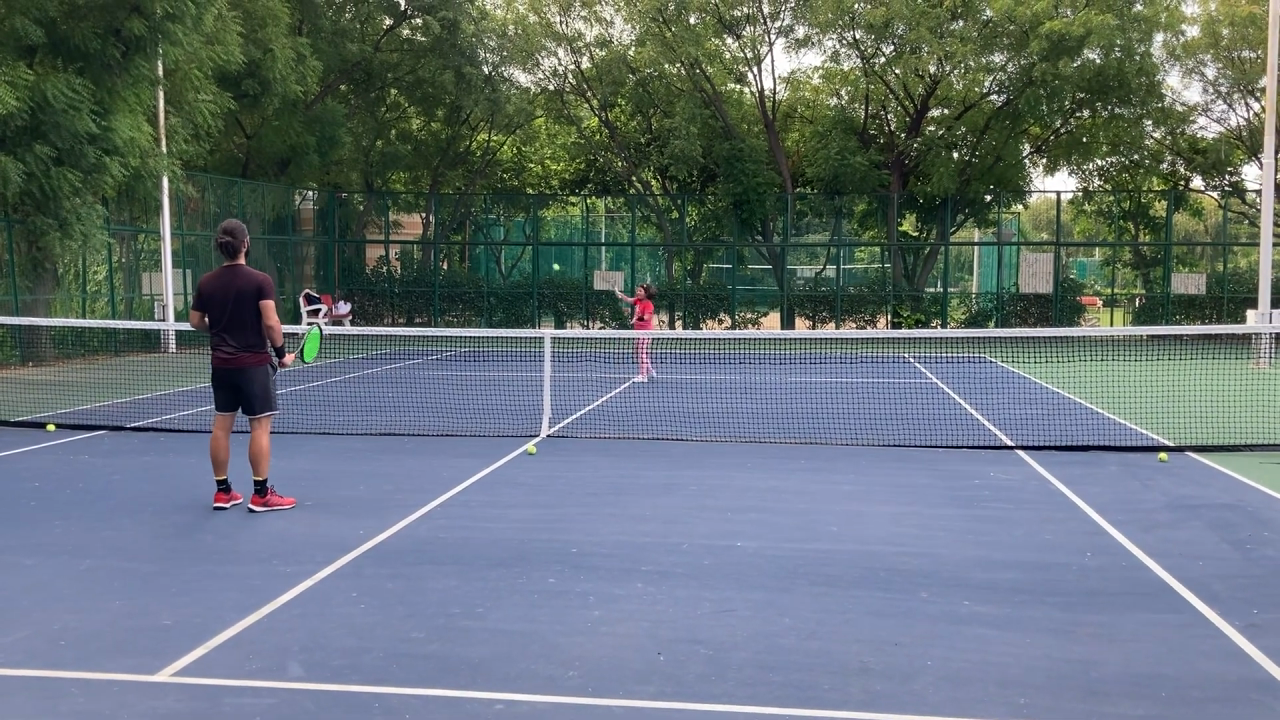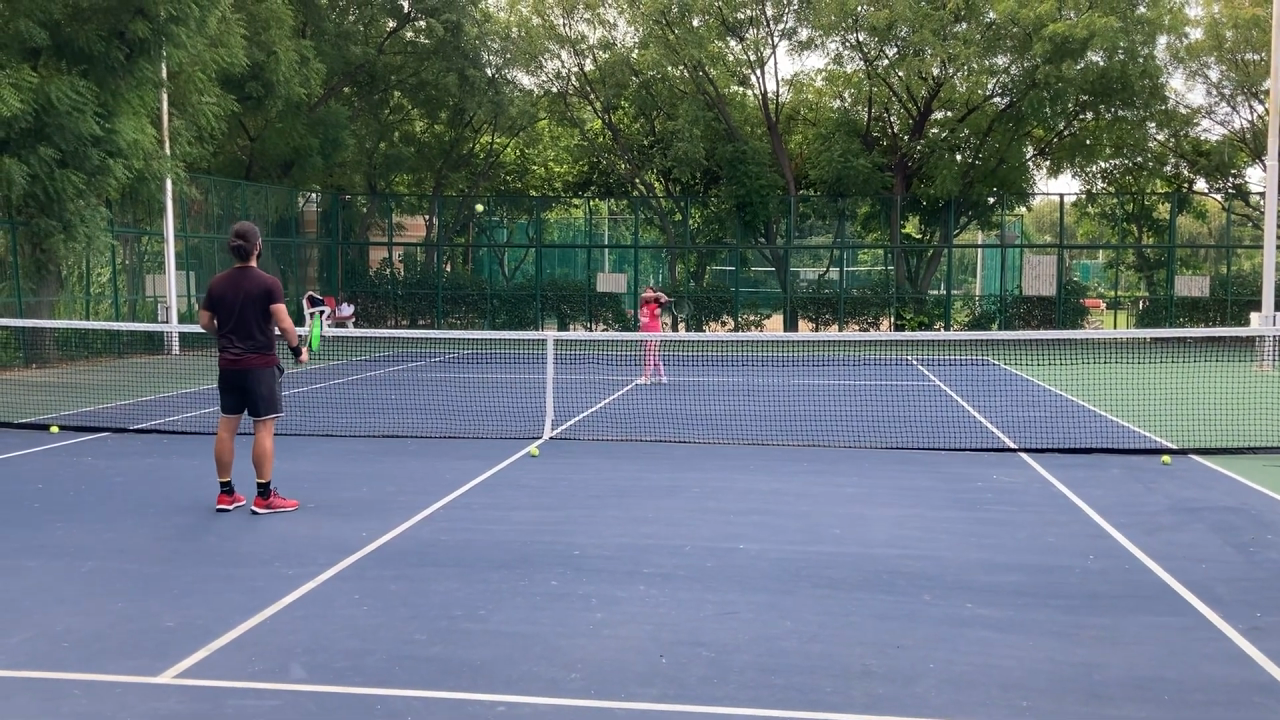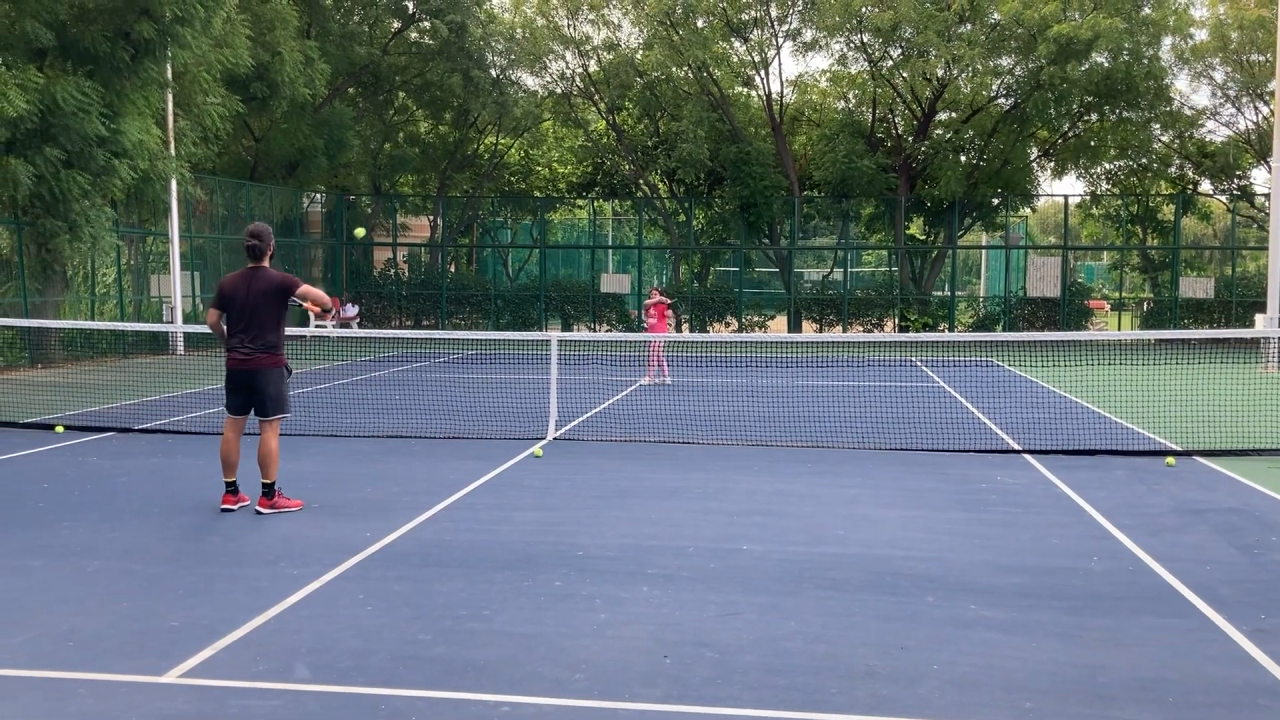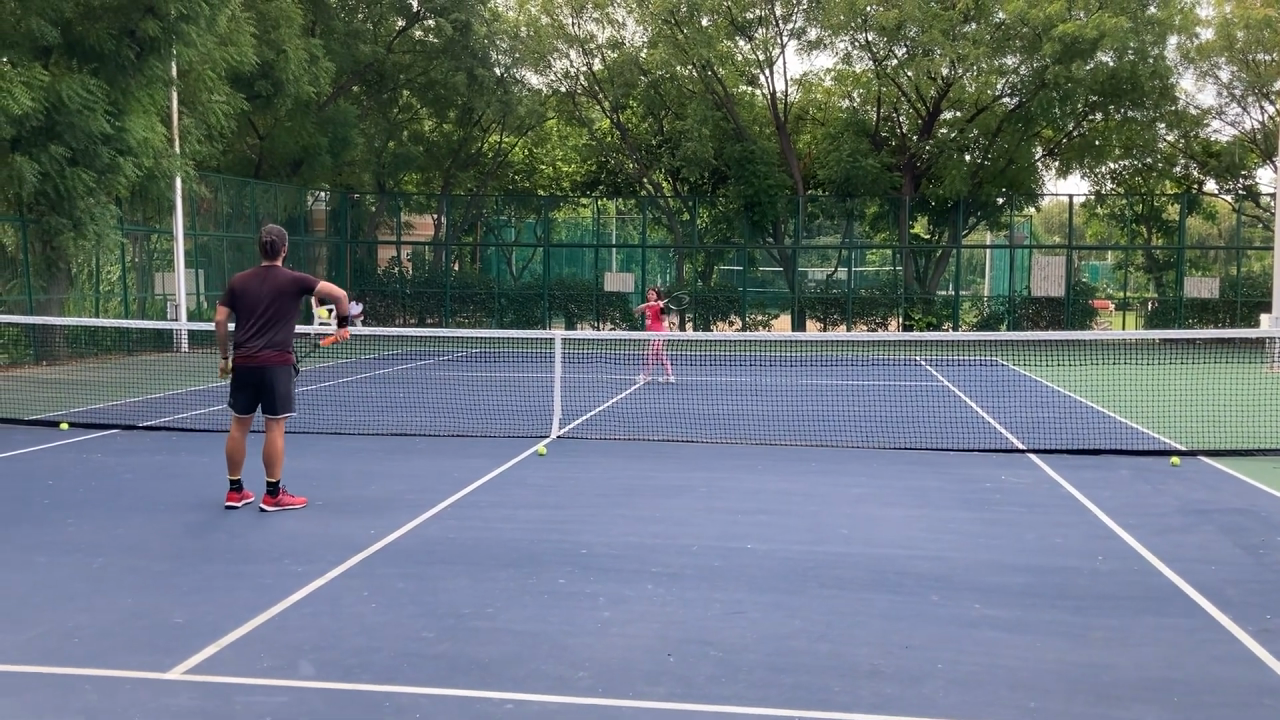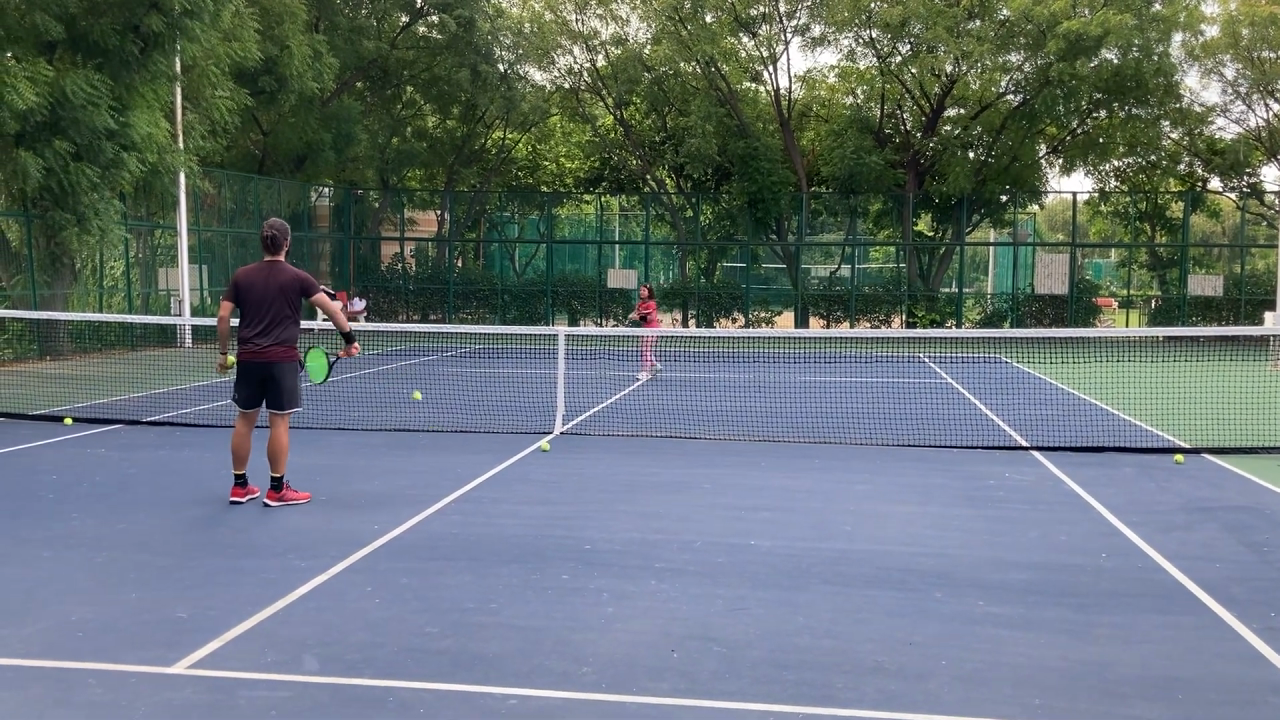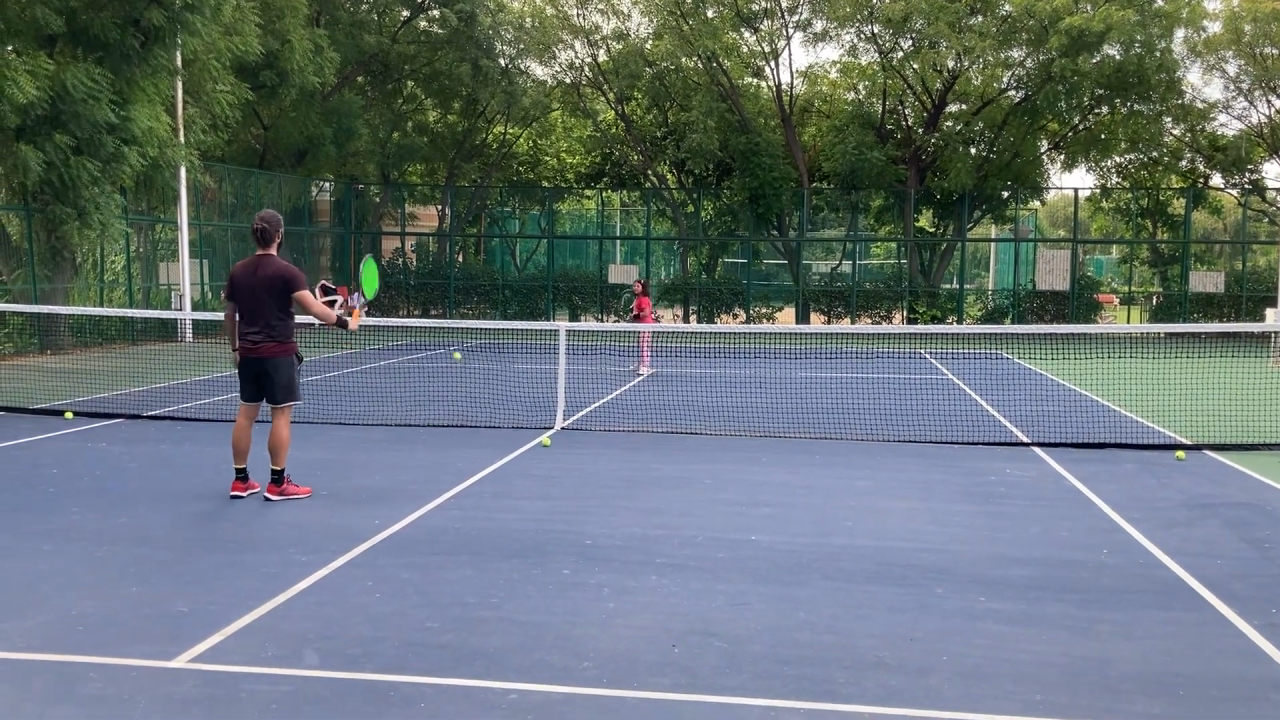
dt=0.3s
person 1, frame 1
left shoulder: (206, 282)
right shoulder: (260, 280)
left elbow: (196, 321)
right elbow: (271, 323)
right wrist: (281, 353)
left hip: (221, 364)
right hip: (253, 363)
left knee: (221, 426)
right knee: (260, 427)
left ankle: (223, 491)
right ankle: (261, 494)
person 1, frame 2
left shoulder: (217, 283)
right shoulder: (268, 283)
left elbow: (205, 322)
right elbow: (284, 324)
right wrist: (298, 351)
left hip: (228, 366)
right hip: (260, 365)
left knee: (226, 427)
right knee: (264, 429)
left ankle: (226, 493)
right ankle: (264, 496)
person 1, frame 3
left shoulder: (228, 282)
right shoulder: (279, 281)
left elbow: (212, 321)
right elbow: (319, 297)
right wrist: (327, 307)
left hip: (236, 365)
right hip: (268, 365)
left knee: (232, 428)
right knee: (269, 429)
left ankle: (231, 493)
right ankle: (269, 496)
person 1, frame 4
left shoulder: (238, 280)
right shoulder: (293, 280)
left elbow: (220, 320)
right elbow: (338, 294)
left wrist: (224, 357)
right wrist: (343, 323)
left hip: (243, 363)
right hip: (275, 363)
left knee: (239, 426)
right knee: (275, 427)
left ankle: (234, 490)
right ankle: (273, 494)
person 1, frame 5
left shoulder: (241, 275)
right shoulder: (298, 278)
left elbow: (223, 317)
right elbow: (332, 309)
left wrist: (223, 353)
right wrist: (350, 339)
left hip: (249, 359)
right hip: (281, 359)
left knee: (244, 421)
right knee: (279, 423)
left ankle: (239, 486)
right ankle: (277, 489)
person 1, frame 6
left shoulder: (237, 271)
right shoulder: (286, 271)
left elbow: (229, 314)
right elbow: (313, 308)
left wrist: (235, 347)
right wrist: (344, 322)
left hip: (249, 353)
right hip: (278, 353)
left knee: (246, 415)
right knee: (280, 416)
left ankle: (240, 480)
right ankle: (277, 484)
